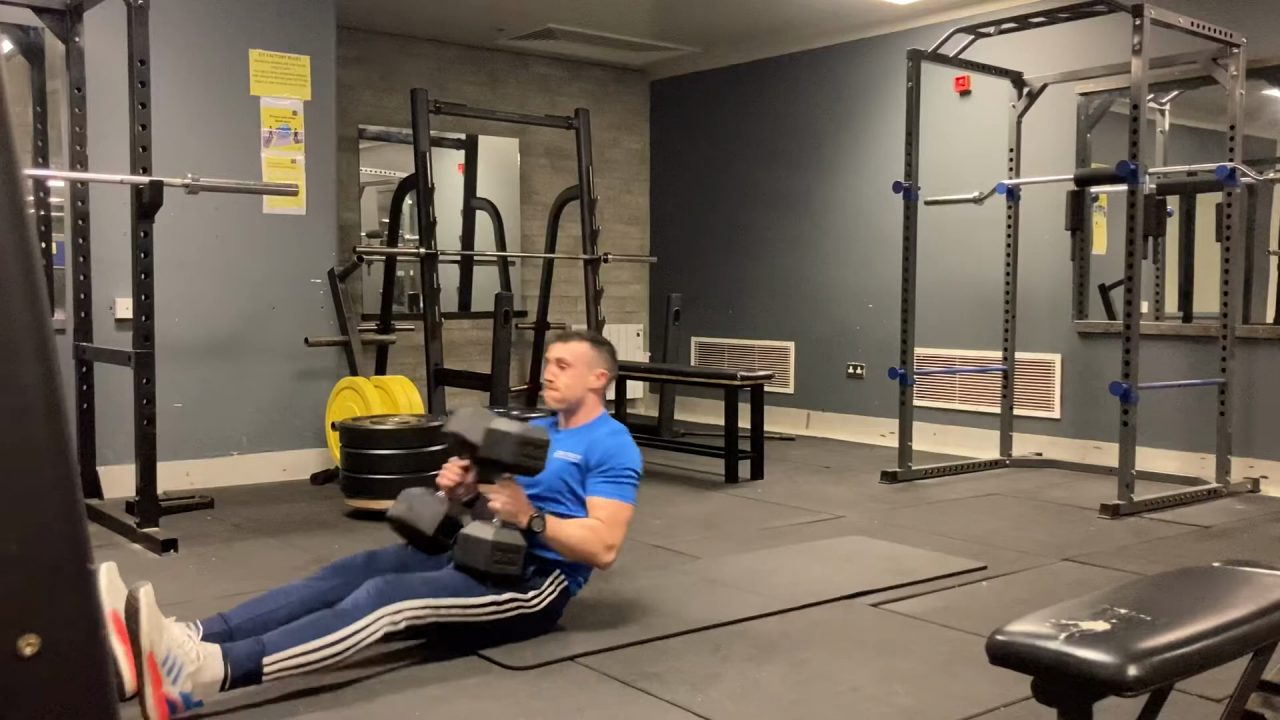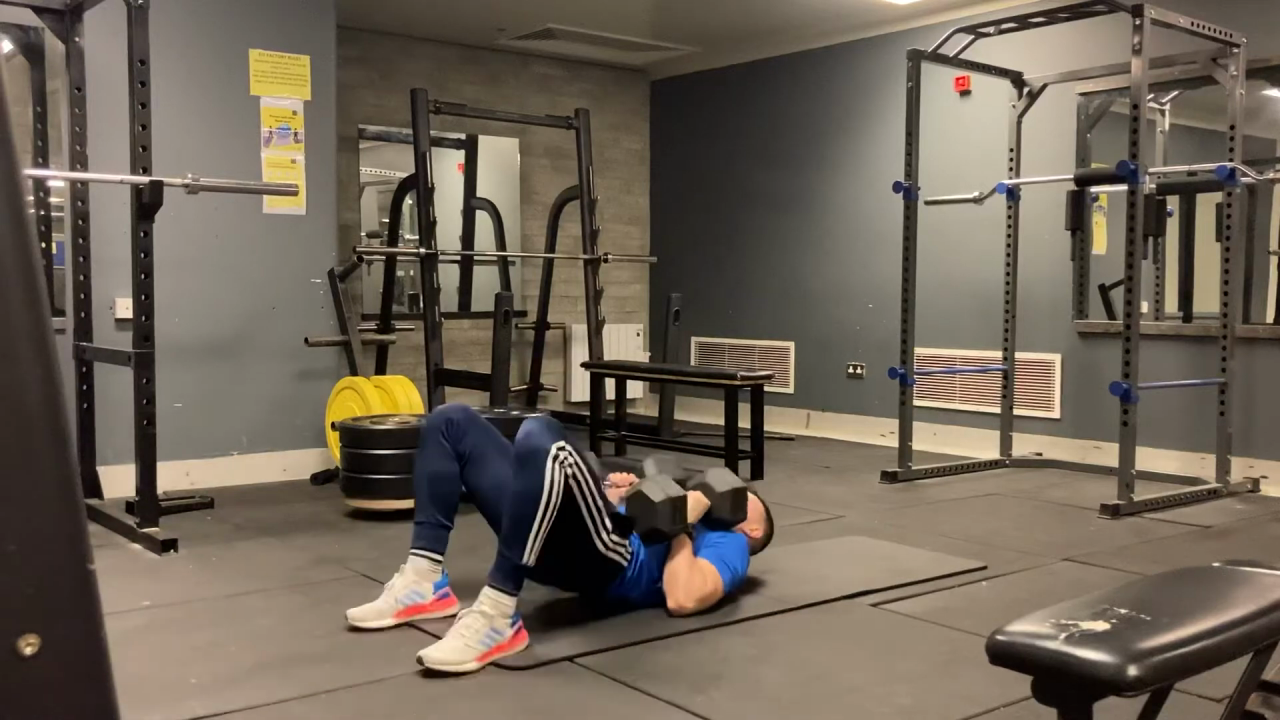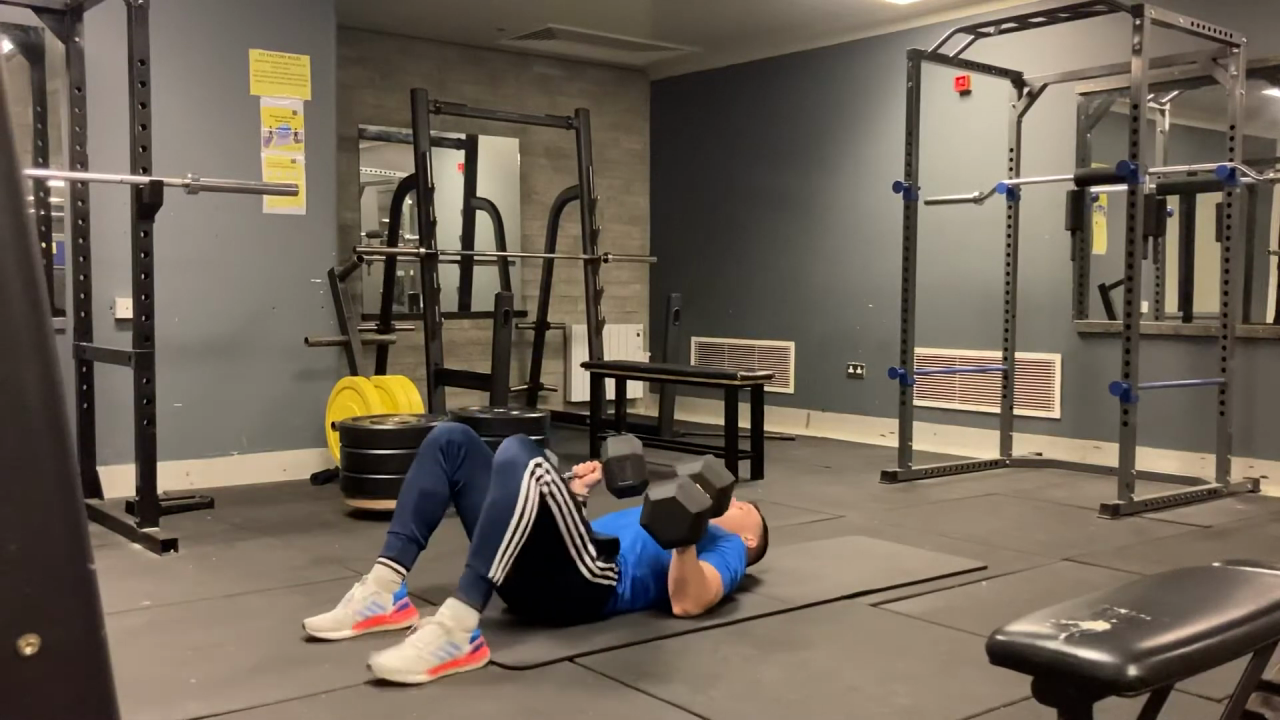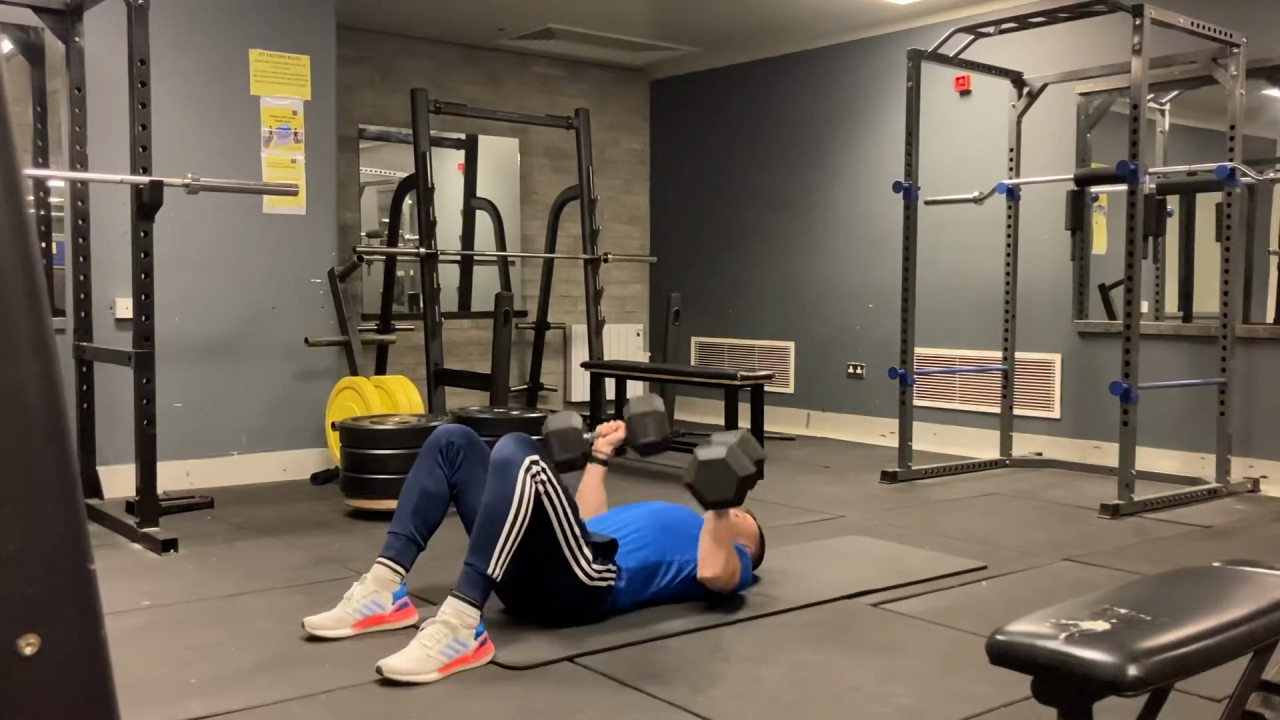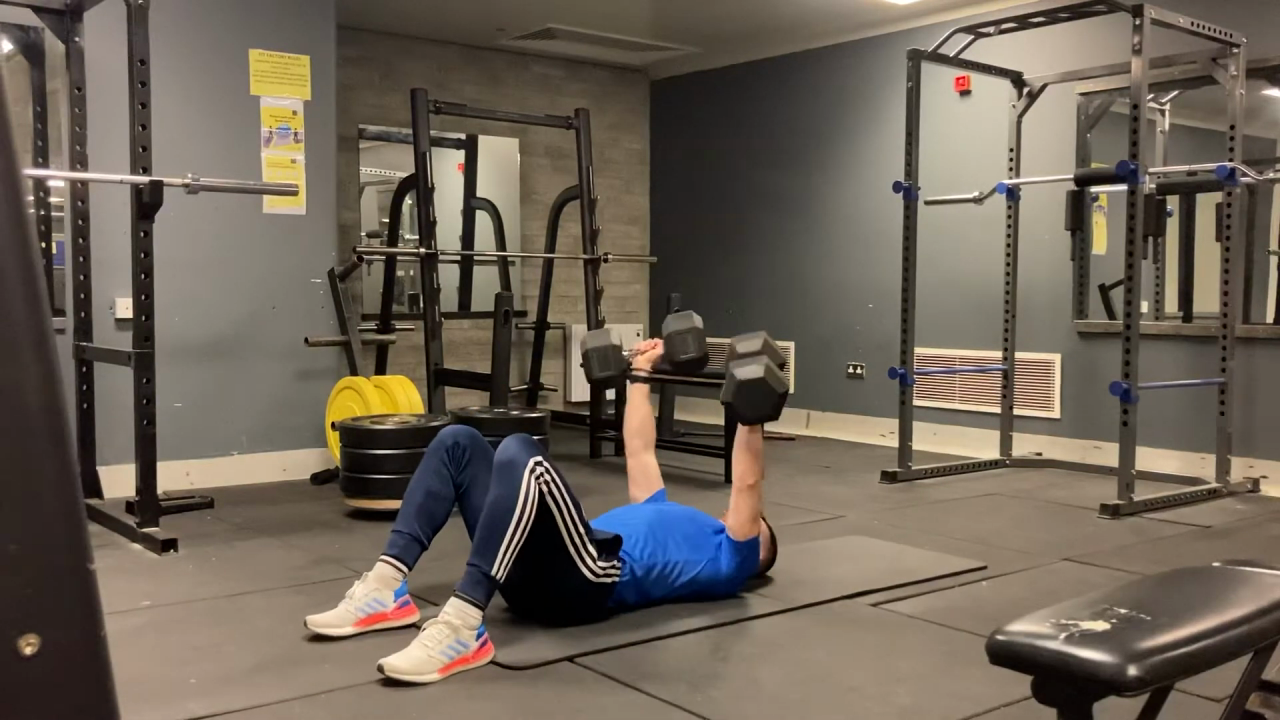
dt=1s
person 1, frame 1
left shoulder: (612, 446)
right shoulder: (536, 429)
left elbow: (603, 548)
left wrist: (529, 517)
right wrist: (464, 488)
left hip: (535, 584)
left knee: (386, 602)
right knee: (349, 574)
left ankle: (196, 676)
right ankle: (189, 643)
person 1, frame 2
left shoulder: (728, 547)
left elbow: (681, 599)
left wrist: (685, 522)
right wrist: (606, 496)
left hip: (601, 552)
right hip: (553, 542)
left knee: (541, 436)
right knee: (449, 421)
left ankle: (497, 615)
right ankle: (425, 580)
person 1, frame 3
left shoulder: (726, 548)
left elbow: (685, 603)
right wrist: (575, 495)
left hip: (587, 582)
right hip: (535, 572)
left knee: (519, 455)
right knee: (451, 439)
left ankle: (457, 631)
right ankle: (385, 590)
person 1, frame 4
left shoulder: (731, 558)
right shoulder: (674, 529)
left elbow: (712, 572)
right elbow: (586, 521)
right wrist: (600, 456)
left hip: (583, 581)
right hip: (530, 571)
left knee: (517, 452)
right knee: (452, 441)
left ankle: (461, 627)
right ankle: (385, 592)
person 1, frame 5
left shoulder: (729, 562)
right shoulder: (667, 516)
left elbow: (748, 487)
right elbow: (639, 452)
right wrist: (640, 374)
left hip: (590, 577)
right hip: (535, 571)
left knee: (520, 454)
right knee: (457, 442)
left ankle: (463, 626)
right ankle: (388, 589)
